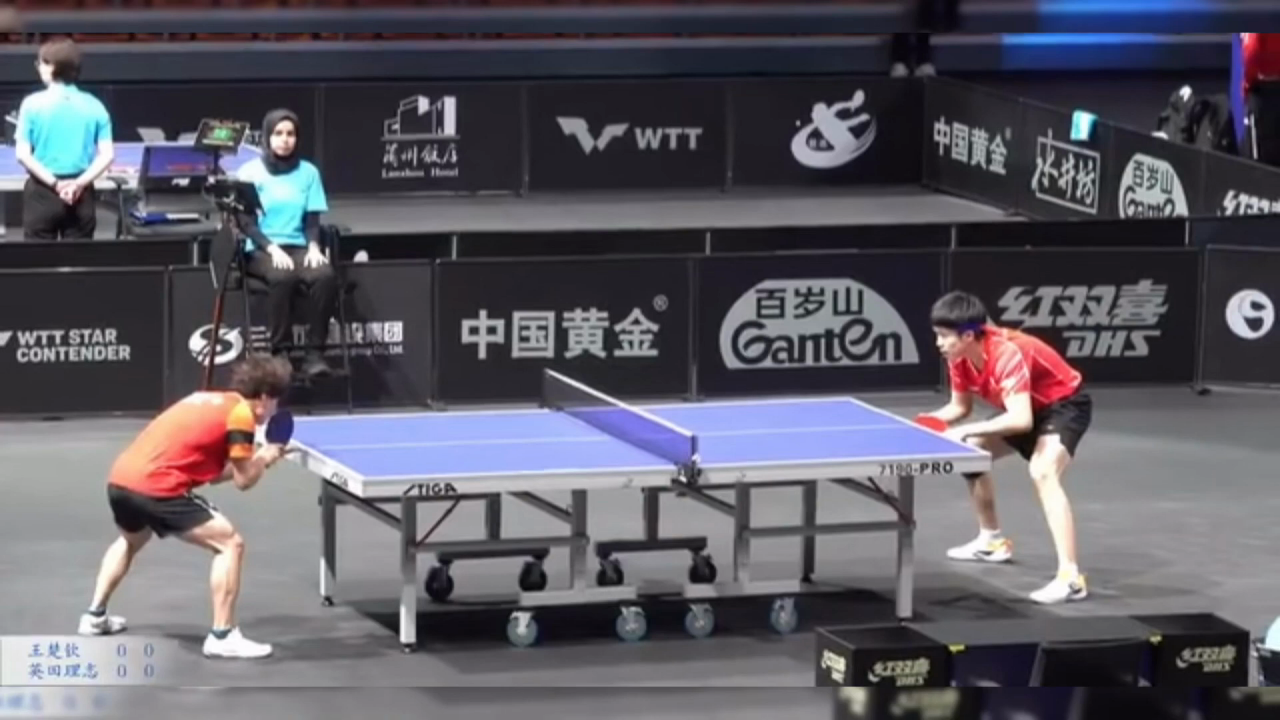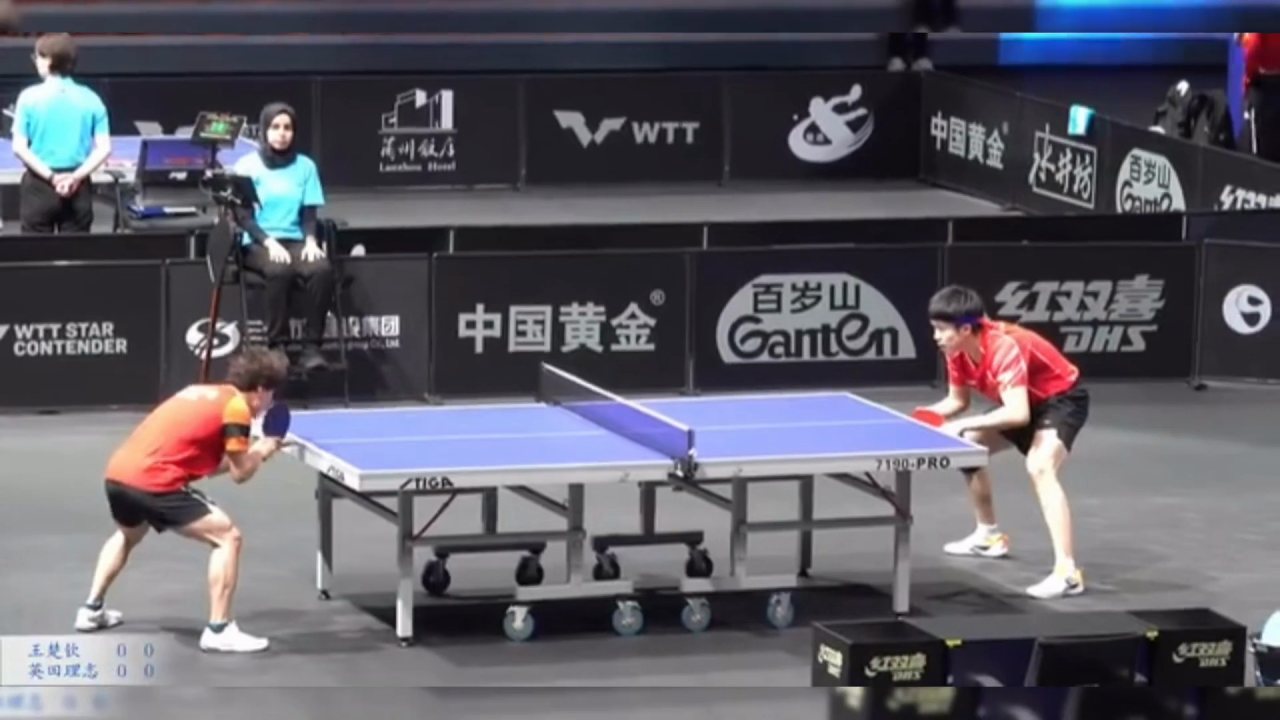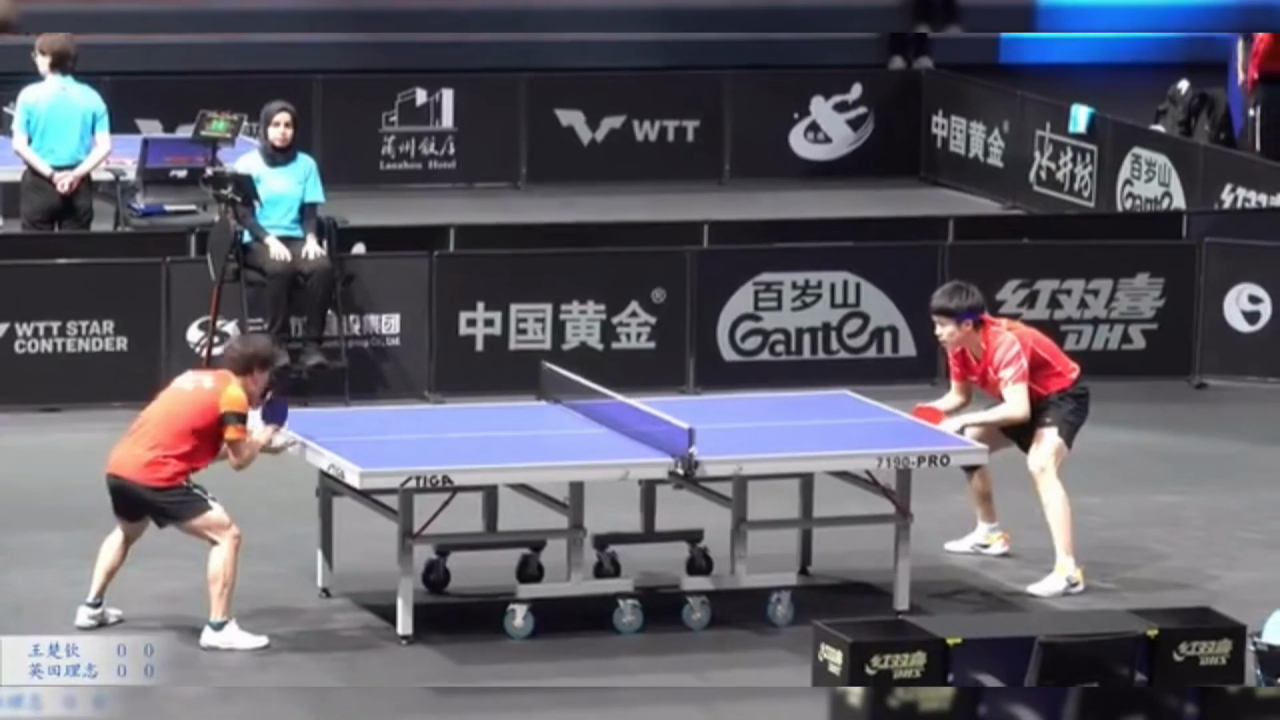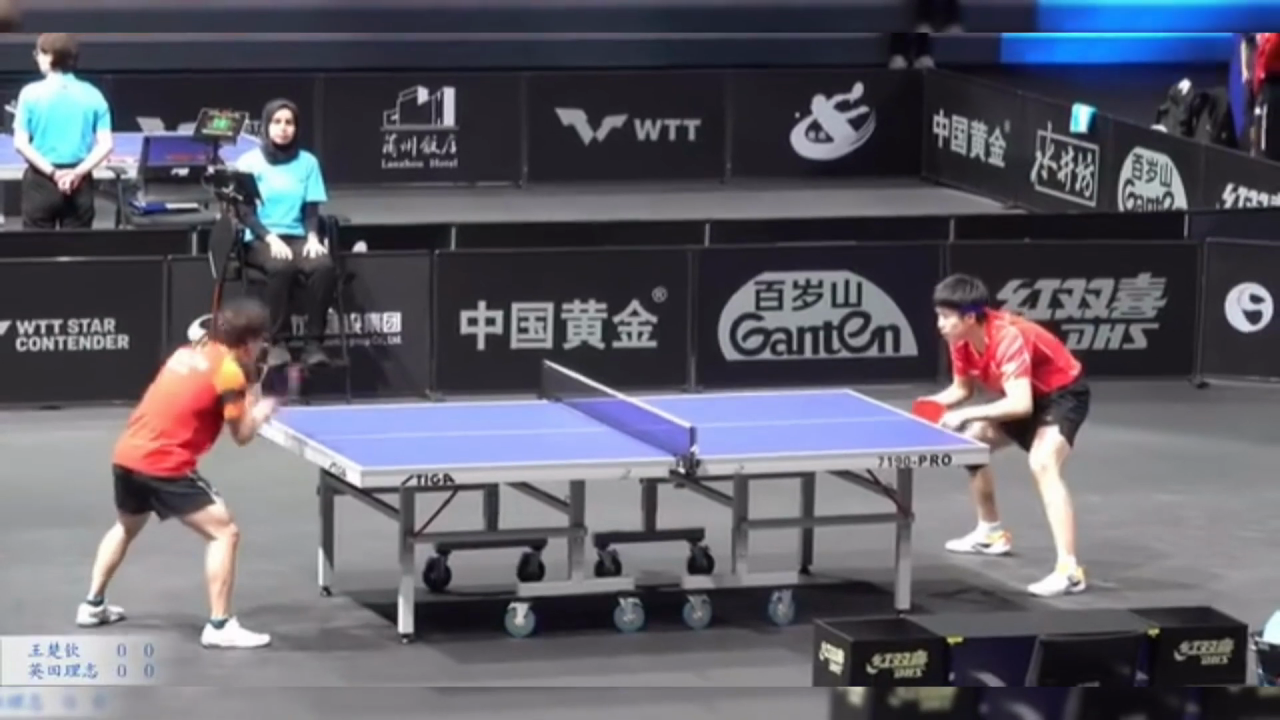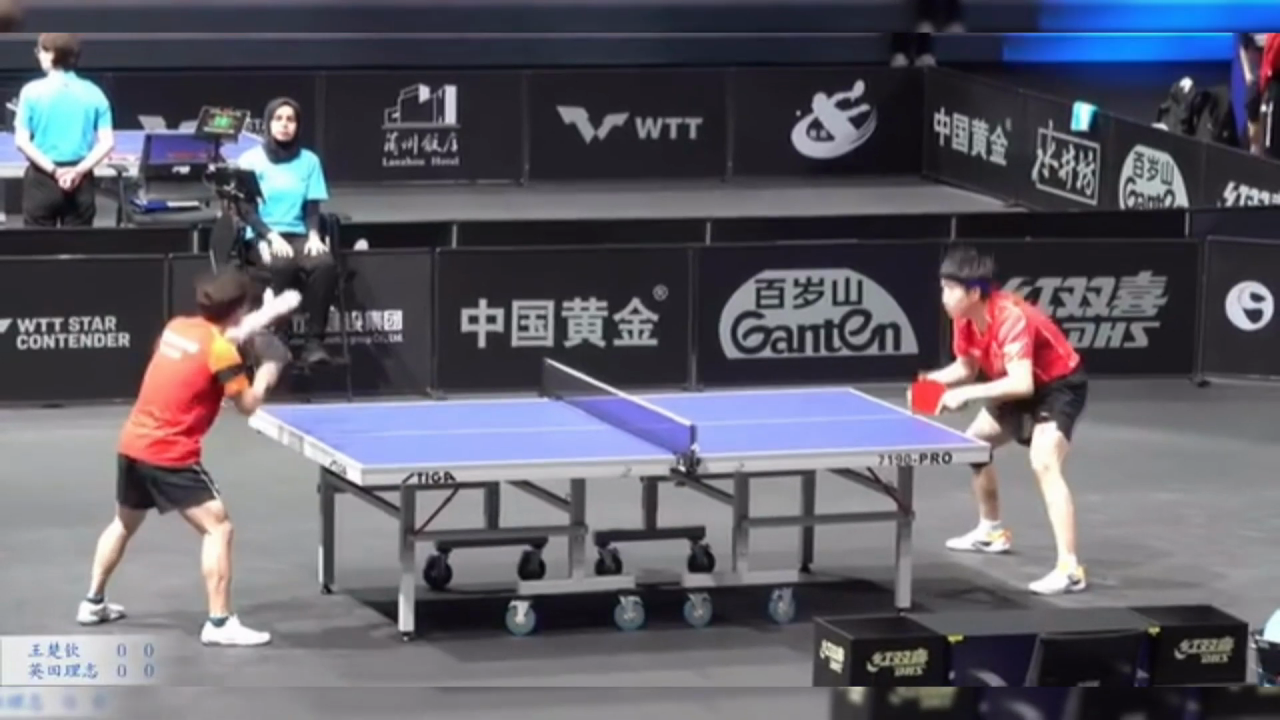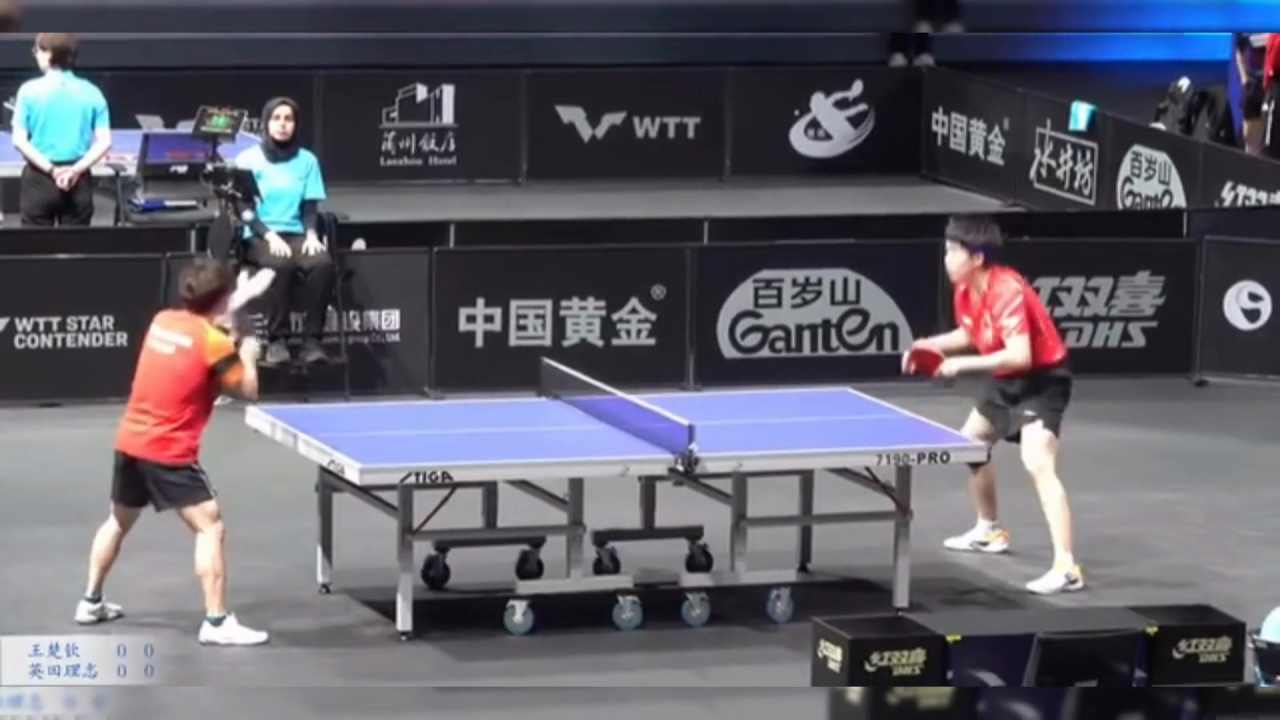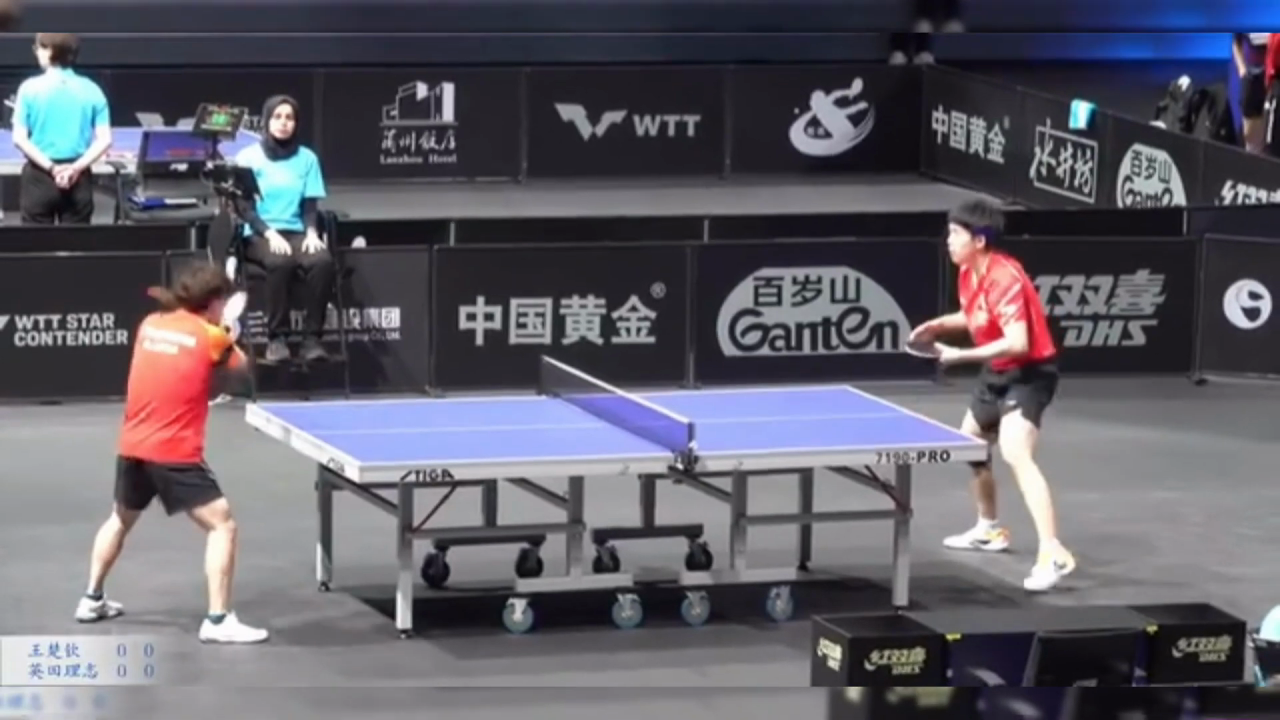
dt=0.2s
person 1, frame 1
left shoulder: (208, 400)
right shoulder: (240, 414)
right elbow: (244, 480)
left wrist: (258, 459)
right wrist: (266, 456)
left hip: (120, 479)
right hip: (156, 488)
left knee: (130, 542)
right knee: (230, 544)
left ankle: (95, 616)
right ankle: (222, 636)
person 1, frame 2
left shoulder: (202, 393)
right shoulder: (236, 408)
right elbow: (240, 473)
left wrist: (252, 452)
right wrist: (262, 449)
left hip: (117, 474)
right hip: (153, 483)
left knee: (127, 536)
right knee: (228, 537)
left ankle: (92, 609)
right ankle: (219, 630)
person 1, frame 3
left shoulder: (195, 378)
right shoulder: (233, 395)
right elbow: (239, 460)
left wrist: (254, 443)
right wrist: (263, 437)
left hip: (119, 467)
right hip: (155, 477)
left knee: (126, 532)
right knee: (227, 535)
left ankle: (92, 607)
right ankle: (218, 628)
person 1, frame 4
left shoulder: (189, 353)
right shoulder: (229, 374)
right elbow: (242, 435)
right wrist: (264, 409)
left hip: (127, 455)
right hip: (165, 467)
left knee: (125, 528)
right knee: (224, 533)
left ankle: (93, 605)
right ankle: (220, 626)
person 1, frame 5
left shoulder: (177, 326)
right shoulder: (221, 350)
right elbow: (248, 404)
left wrist: (268, 313)
right wrist: (267, 372)
left hip: (133, 444)
right hip: (171, 455)
left knee: (124, 523)
right knee: (218, 529)
left ankle: (94, 603)
right ankle: (219, 623)
person 1, frame 6
left shoulder: (162, 320)
right shoulder: (214, 341)
right elbow: (248, 392)
right wrist: (248, 354)
left hip: (129, 443)
right hip: (169, 453)
left knee: (119, 522)
right knee: (211, 529)
left ankle: (91, 603)
right ankle: (217, 622)
person 1, frame 7
left shoulder: (149, 324)
right shoulder: (211, 335)
right elbow: (239, 365)
left hip: (133, 447)
right hip: (177, 454)
left knee: (121, 521)
right knee: (222, 526)
left ankle: (92, 601)
right ankle: (218, 620)
person 2, frame 1
left shoulder: (1007, 353)
right shoulder: (960, 355)
left elbow: (1021, 420)
right elbow: (960, 406)
left wrist: (966, 430)
left hip: (1065, 404)
right hip: (1028, 406)
left knee: (1042, 472)
left ankle: (1070, 577)
right ankle: (992, 540)
person 2, frame 2
left shoulder: (1004, 347)
right shoulder: (958, 350)
left elbow: (1018, 414)
right elbow: (957, 399)
left wrist: (964, 424)
right wrist: (928, 415)
left hip: (1062, 399)
right hip: (1025, 401)
left knee: (1039, 467)
left ankle: (1067, 572)
right ankle: (990, 536)
person 2, frame 3
left shoulder: (1005, 343)
right shoulder: (960, 346)
left elbow: (1018, 411)
right elbow: (959, 395)
left wrist: (964, 420)
right wrist: (930, 410)
left hip: (1062, 397)
right hip: (1026, 399)
left knee: (1040, 465)
left ankle: (1067, 571)
right ankle: (990, 534)
person 2, frame 4
left shoulder: (1008, 338)
right shoulder: (962, 340)
left elbow: (1021, 406)
right elbow: (963, 388)
left wrist: (967, 415)
right wrist: (934, 403)
left hip: (1063, 394)
right hip: (1026, 397)
left knee: (1042, 464)
left ankle: (1069, 570)
right ankle: (991, 533)
person 2, frame 5
left shoulder: (1011, 318)
right shoulder: (965, 319)
left elbow: (1021, 383)
right elbow: (965, 367)
left wrist: (968, 396)
right wrist: (932, 381)
left hip: (1060, 387)
right hip: (1023, 390)
left knee: (1044, 463)
right knee: (975, 442)
left ankle: (1069, 568)
right ankle: (991, 531)
person 2, frame 6
left shoulder: (1008, 291)
right shoulder: (965, 289)
left elbow: (1020, 355)
right elbow: (971, 333)
left wrist: (963, 366)
right wrist: (930, 346)
left hip: (1042, 379)
right hip: (1007, 380)
left knee: (1037, 464)
right knee: (971, 444)
left ankle: (1066, 567)
right ankle: (990, 531)
person 2, frame 7
left shoulder: (1004, 277)
right shoulder: (969, 272)
left elbow: (1017, 343)
left wrist: (962, 355)
right wrist: (939, 325)
left hip: (1030, 374)
right hip: (997, 373)
left knee: (1015, 455)
left ankle: (1054, 555)
right ankle: (989, 529)
person 3, frame 1
left shoulder: (308, 172)
right shoulder: (250, 172)
left elbow: (312, 218)
right elbow: (245, 221)
left wrist: (313, 246)
right wrist: (272, 248)
left hip: (298, 247)
right hip: (261, 249)
left knee: (325, 276)
right knee: (283, 277)
left ankle: (314, 352)
right ankle: (279, 352)
person 3, frame 2
left shoulder: (305, 166)
right shoulder: (246, 165)
left elbow: (309, 212)
right elbow: (242, 215)
left wrist: (311, 240)
right wrist: (269, 242)
left hip: (295, 241)
right hip: (258, 244)
left knee: (322, 270)
right knee: (280, 271)
left ankle: (312, 346)
right ankle: (276, 346)
person 3, frame 3
left shoulder: (306, 164)
right shoulder: (247, 164)
left elbow: (310, 210)
right elbow: (243, 213)
left wrist: (311, 239)
right wrist: (270, 240)
left hip: (295, 239)
right hip: (259, 241)
left knee: (322, 268)
right knee: (280, 270)
left ankle: (312, 344)
right ankle: (277, 344)
person 3, frame 4
left shoulder: (307, 162)
right shoulder: (249, 162)
left elbow: (311, 209)
right elbow: (244, 211)
left wrist: (312, 237)
right wrist: (271, 238)
left hip: (297, 237)
right hip: (260, 240)
left knee: (323, 267)
right knee: (281, 268)
left ankle: (313, 342)
right ankle: (277, 342)
person 3, frame 5
left shoulder: (309, 160)
right shoulder: (251, 160)
left elbow: (312, 207)
right elbow: (245, 208)
left wrist: (313, 235)
right wrist: (272, 236)
left hip: (299, 235)
right hip: (262, 238)
left knee: (325, 264)
right knee: (283, 266)
left ankle: (314, 340)
person 3, frame 6
left shoulder: (307, 160)
right shoulder: (248, 159)
left elbow: (310, 206)
left wrist: (311, 234)
right wrist: (270, 235)
left hip: (296, 234)
right hip: (259, 237)
left knee: (322, 264)
right knee: (281, 264)
left ankle: (312, 339)
right ankle: (276, 340)
person 3, frame 7
left shoulder: (307, 158)
right shoulder: (248, 157)
left elbow: (310, 204)
right elbow: (243, 206)
left wrist: (311, 232)
right wrist: (270, 233)
left hip: (296, 232)
right hip: (259, 234)
left knee: (322, 261)
right knee: (281, 262)
left ankle: (312, 337)
right ankle: (276, 337)
person 4, frame 1
left shoulder: (33, 104)
right shoulder: (94, 105)
left elbow: (23, 155)
right elbow: (107, 155)
left wrist: (54, 184)
right wrist: (79, 184)
left hip: (42, 193)
right hip: (81, 194)
person 4, frame 2
left shoulder: (29, 97)
right shoulder: (91, 98)
left elbow: (19, 148)
right elbow: (104, 148)
left wrist: (51, 177)
right wrist: (76, 177)
left hip: (39, 186)
right hip: (78, 187)
person 4, frame 3
left shoulder: (30, 95)
right shoulder: (91, 96)
left elbow: (19, 146)
right elbow: (104, 147)
left wrist: (51, 175)
right wrist: (76, 175)
left hip: (39, 184)
right hip: (78, 185)
person 4, frame 4
left shoulder: (31, 93)
right shoulder: (92, 95)
left elbow: (21, 144)
right elbow: (106, 145)
left wrist: (53, 173)
right wrist: (77, 173)
left hip: (40, 182)
right hip: (79, 183)
person 4, frame 5
left shoulder: (32, 91)
right shoulder: (93, 92)
left elbow: (22, 141)
right elbow: (107, 142)
left wrist: (54, 171)
right wrist: (78, 171)
left hip: (41, 179)
right hip: (80, 180)
person 4, frame 6
left shoulder: (30, 90)
right shoulder: (91, 92)
left elbow: (19, 141)
right elbow: (104, 142)
left wrist: (51, 170)
right wrist: (76, 170)
left hip: (39, 179)
right hip: (78, 180)
person 4, frame 7
left shoulder: (30, 88)
right shoulder: (91, 90)
left elbow: (19, 138)
right elbow: (105, 140)
left wrist: (51, 168)
right wrist: (76, 168)
left hip: (39, 177)
right hip: (78, 178)
